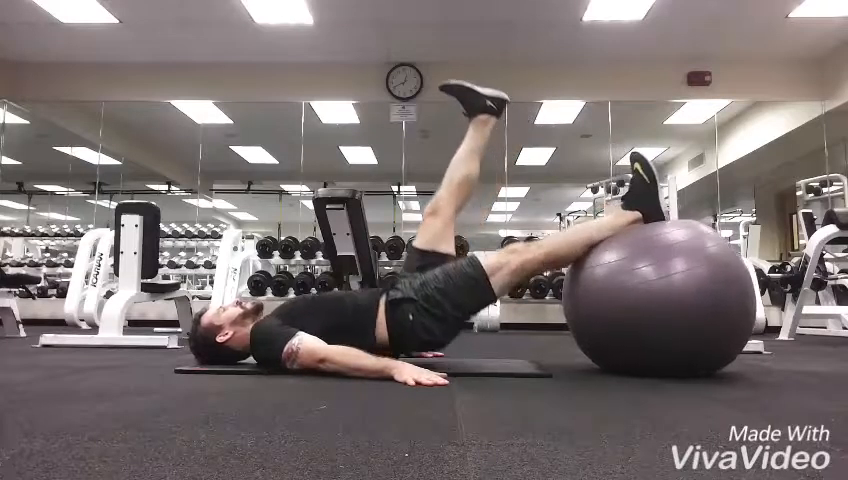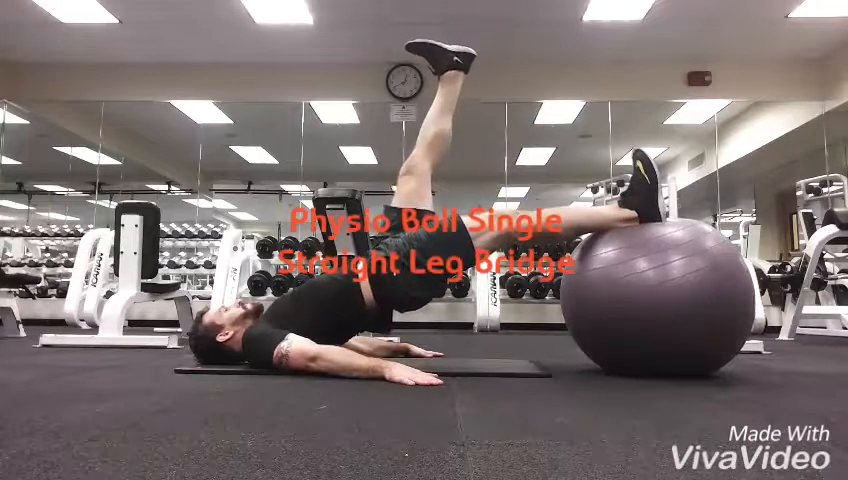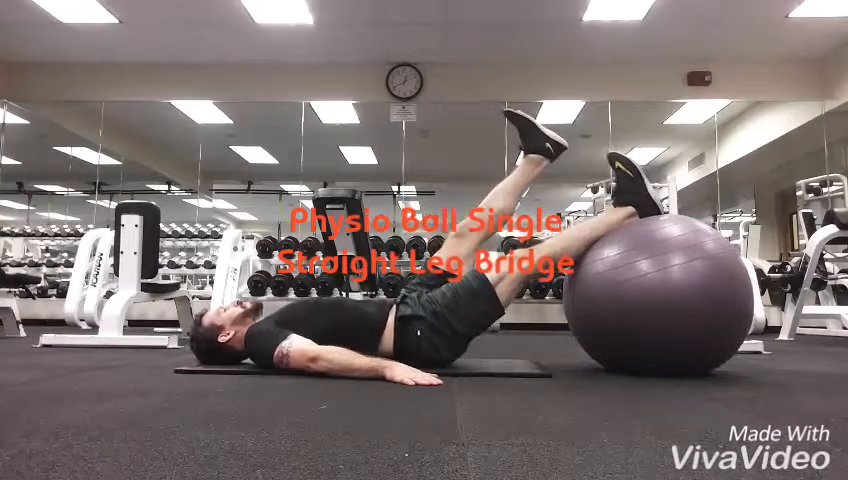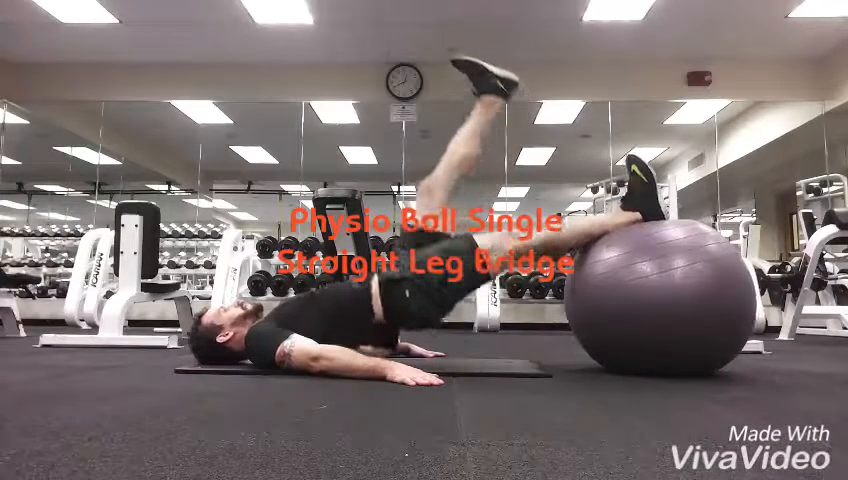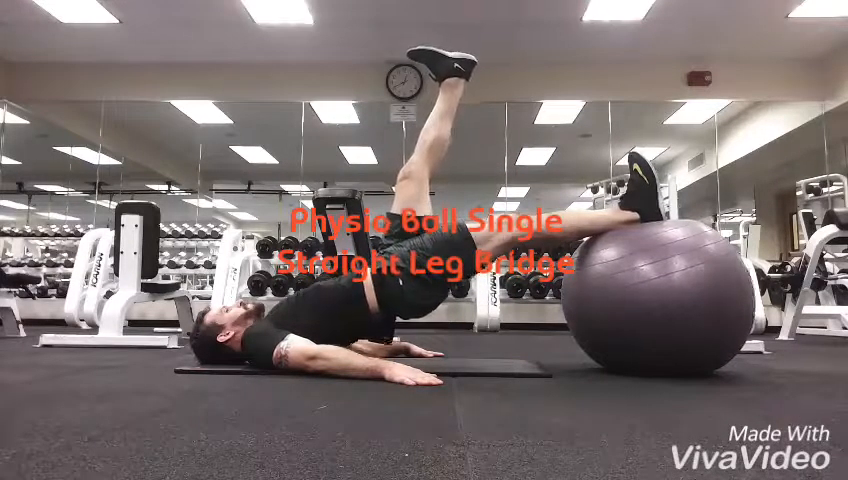
dt=1s
person 1, frame 1
left shoulder: (274, 327)
right shoulder: (265, 338)
right elbow: (323, 355)
right wrist: (395, 366)
left hip: (401, 299)
right hip: (410, 315)
left knee: (439, 211)
right knee: (519, 256)
left ankle: (482, 118)
right ankle: (633, 213)
person 1, frame 2
left shoulder: (269, 326)
right shoulder: (259, 340)
left elbow: (339, 339)
right elbow: (312, 356)
right wrist: (387, 368)
left hip: (388, 263)
right hip: (397, 273)
left knee: (415, 171)
right knee: (509, 223)
left ankle: (451, 75)
right ankle: (630, 212)
person 1, frame 3
left shoulder: (273, 326)
right shoulder: (261, 339)
right elbow: (315, 357)
right wrist: (389, 366)
left hip: (407, 309)
right hip: (420, 332)
left knee: (466, 233)
right knee: (522, 260)
left ankle: (536, 156)
right ankle: (628, 212)
person 1, frame 4
left shoulder: (271, 326)
right shoulder: (261, 341)
right elbow: (314, 356)
right wrist: (388, 368)
left hip: (397, 282)
right hip: (404, 293)
left knee: (434, 188)
right knee: (520, 239)
left ankle: (490, 99)
right ankle: (632, 215)
person 1, frame 5
left shoulder: (269, 327)
right shoulder: (258, 341)
left elbow: (343, 340)
right elbow: (311, 356)
right wrist: (387, 368)
left hip: (390, 268)
right hip: (399, 280)
left knee: (413, 175)
right knee: (515, 227)
left ankle: (451, 82)
right ankle: (631, 212)
